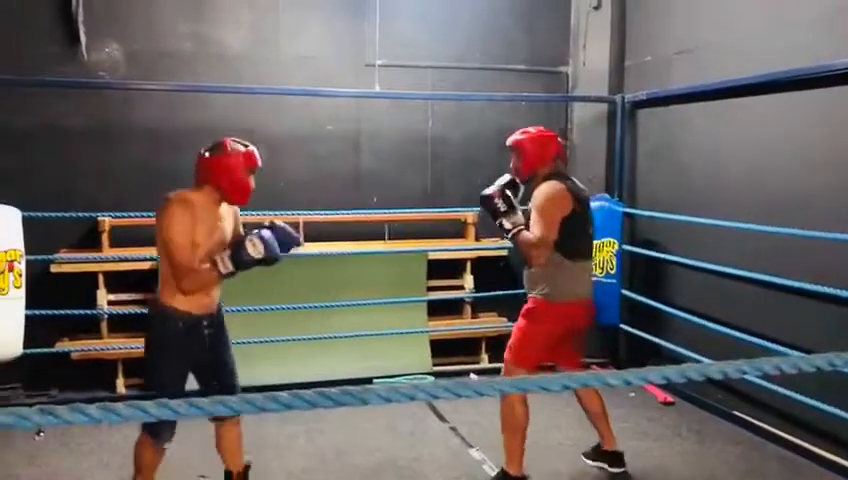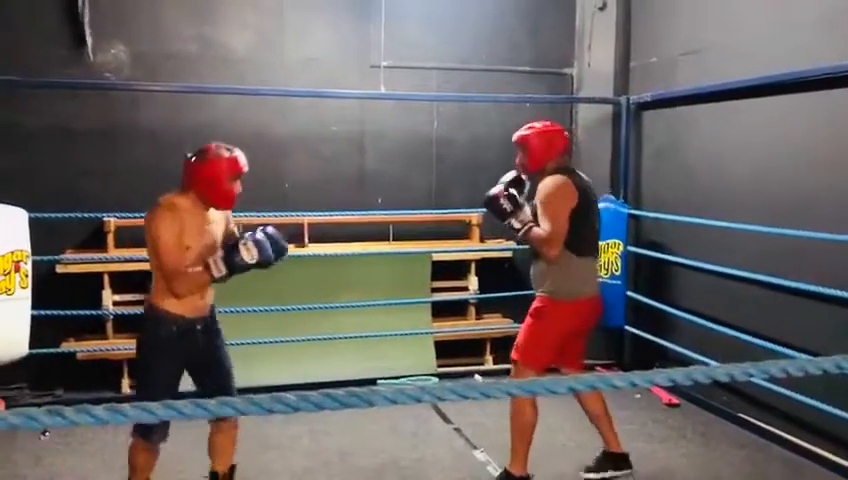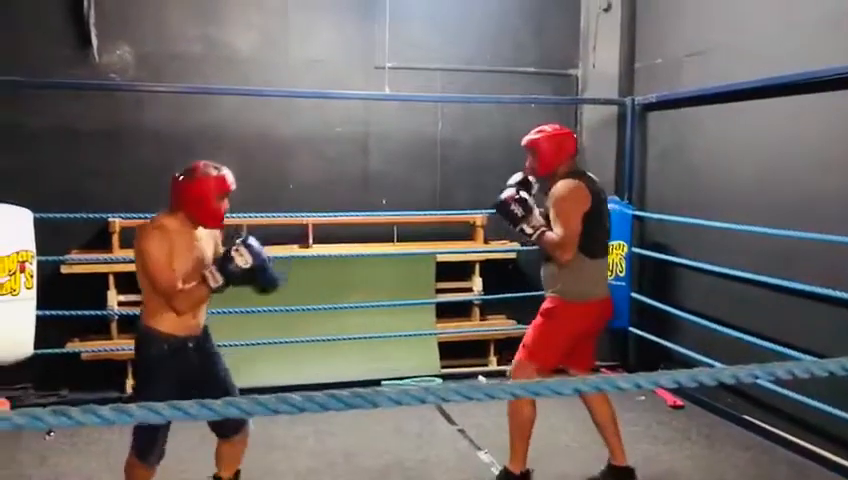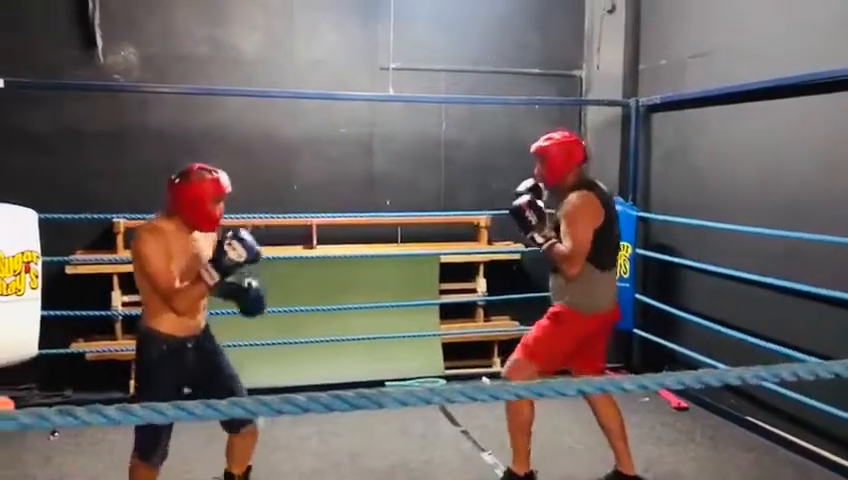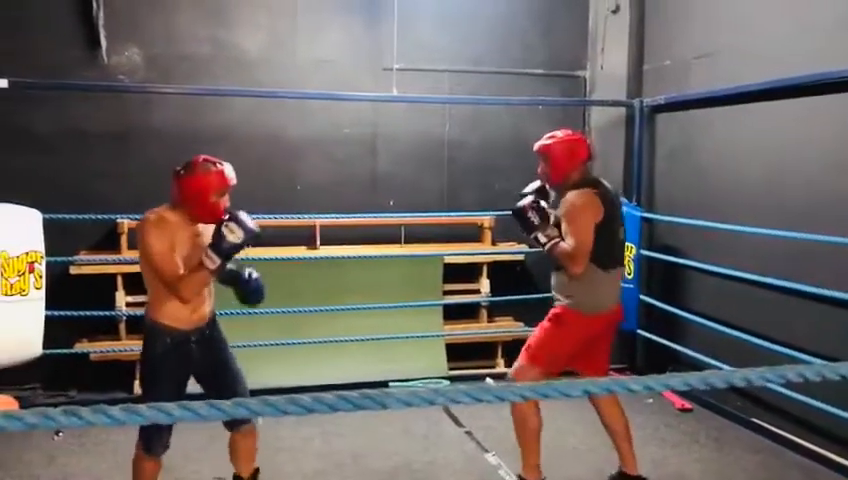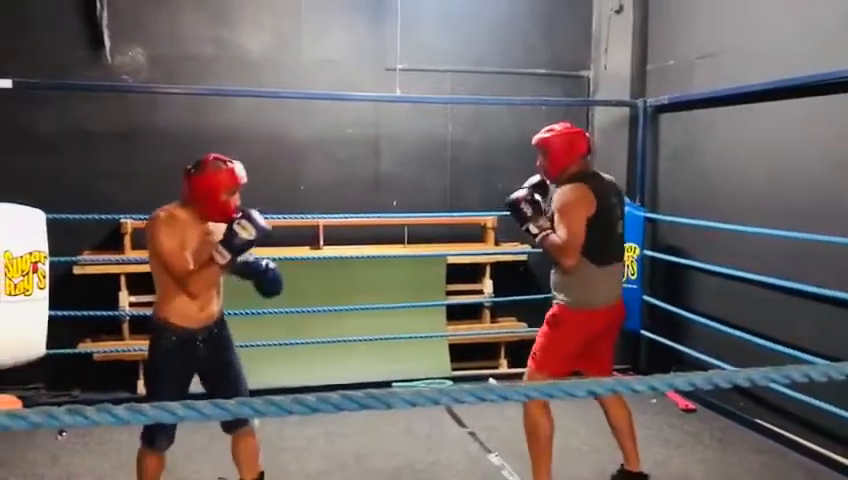
dt=0.1s
person 1, frame 1
left shoulder: (549, 192)
right shoulder: (570, 189)
left elbow: (538, 251)
left wrist: (507, 218)
right wrist: (514, 211)
left hip: (552, 304)
right hip: (577, 301)
left knee: (513, 381)
right knee: (573, 372)
right ankle: (610, 450)
person 1, frame 2
left shoulder: (554, 185)
right shoulder: (578, 183)
left elbow: (550, 247)
left wrist: (514, 216)
right wrist: (521, 207)
left hip: (559, 302)
right hip: (584, 299)
left knee: (521, 382)
right knee: (573, 374)
person 1, frame 3
left shoulder: (568, 189)
right shoulder: (585, 185)
left elbow: (564, 251)
left wrist: (527, 221)
right wrist: (530, 210)
left hip: (570, 305)
right hip: (593, 302)
left knee: (519, 378)
person 1, frame 4
left shoulder: (578, 200)
right shoulder: (594, 195)
left elbow: (571, 264)
left wrist: (538, 230)
right wrist: (540, 217)
left hip: (575, 312)
right hip: (599, 310)
left knee: (515, 375)
person 1, frame 5
left shoulder: (578, 199)
right shoulder: (603, 193)
left elbow: (575, 262)
left wrist: (541, 229)
right wrist: (549, 216)
left hip: (578, 313)
right hip: (607, 310)
left knee: (521, 382)
right knee: (598, 389)
person 1, frame 6
left shoulder: (571, 193)
right shoulder: (607, 186)
left elbow: (568, 256)
left wrist: (535, 222)
right wrist: (545, 209)
left hip: (577, 311)
right hip: (609, 306)
person 2, frame 1
left shoulder: (228, 208)
right shoulder: (178, 209)
left elbow: (237, 247)
right elbow: (187, 280)
left wrist: (268, 240)
right wrist: (234, 260)
left hip: (212, 323)
right hip: (172, 325)
left knee: (229, 412)
right knee: (159, 428)
person 2, frame 2
left shoulder: (219, 213)
right shoulder: (166, 214)
left elbow: (232, 247)
right elbow: (177, 283)
left wrist: (259, 244)
right wrist: (227, 263)
left hip: (206, 325)
right hip: (166, 329)
left knee: (226, 415)
right knee: (151, 430)
person 2, frame 3
left shoulder: (209, 230)
right shoulder: (153, 235)
right elbow: (177, 301)
left wrist: (249, 273)
right wrist: (223, 272)
left hip: (200, 344)
right hip: (160, 349)
left knee: (236, 427)
right knee: (148, 449)
person 2, frame 4
left shoulder: (206, 232)
right shoulder: (150, 237)
right elbow: (177, 302)
left wrist: (238, 289)
right wrist: (218, 268)
left hip: (202, 343)
right hip: (161, 349)
left knee: (246, 422)
right knee: (151, 449)
person 2, frame 5
left shoulder: (212, 221)
right shoulder: (154, 227)
right elbow: (182, 289)
left wrist: (237, 275)
right wrist: (218, 250)
left hip: (208, 335)
right hip: (166, 342)
left knee: (243, 422)
right knee: (154, 441)
person 2, frame 6
left shoulder: (221, 219)
right shoulder: (164, 224)
right elbow: (192, 285)
left wrist: (253, 267)
right wrist: (229, 247)
left hip: (215, 334)
right hip: (172, 340)
left knee: (243, 424)
right knee: (157, 438)
